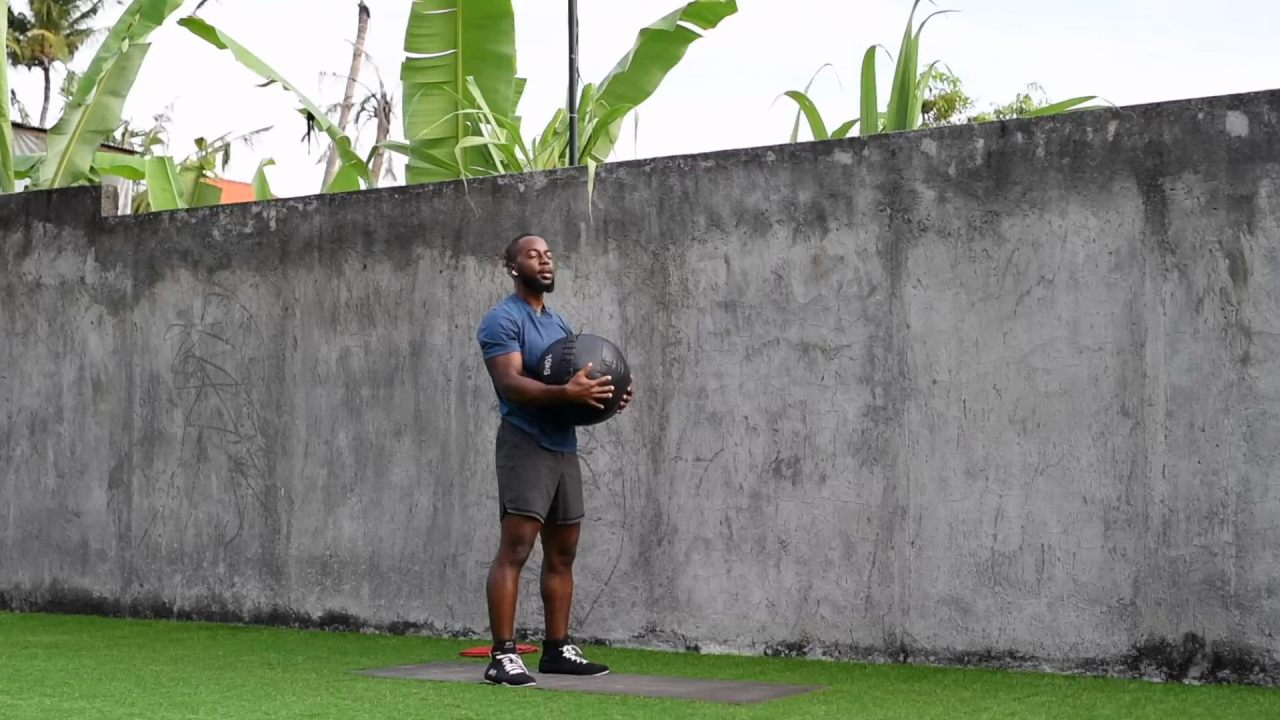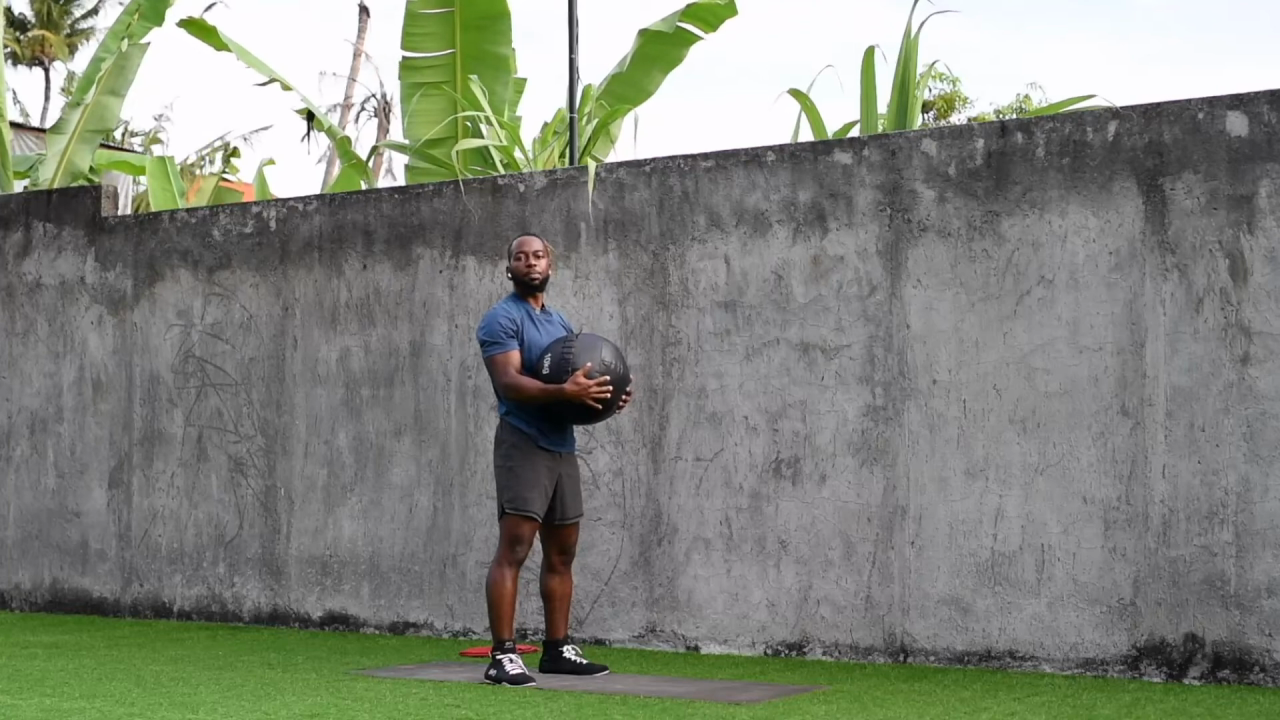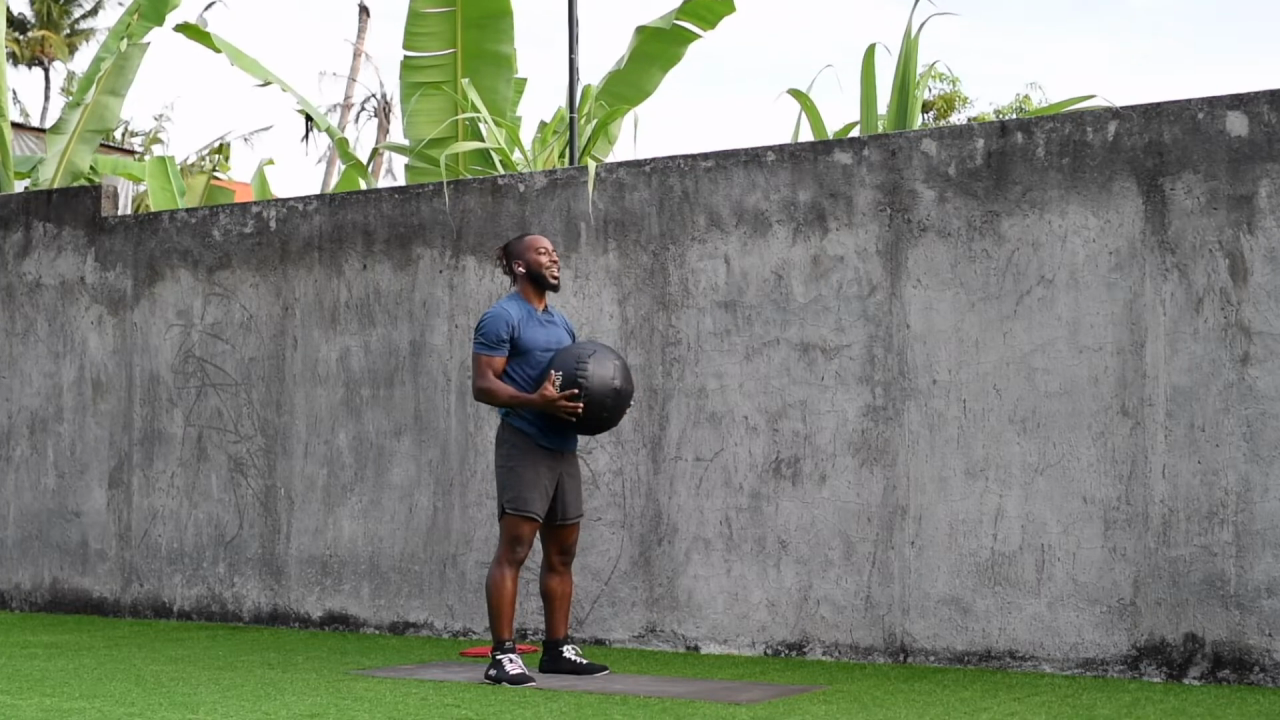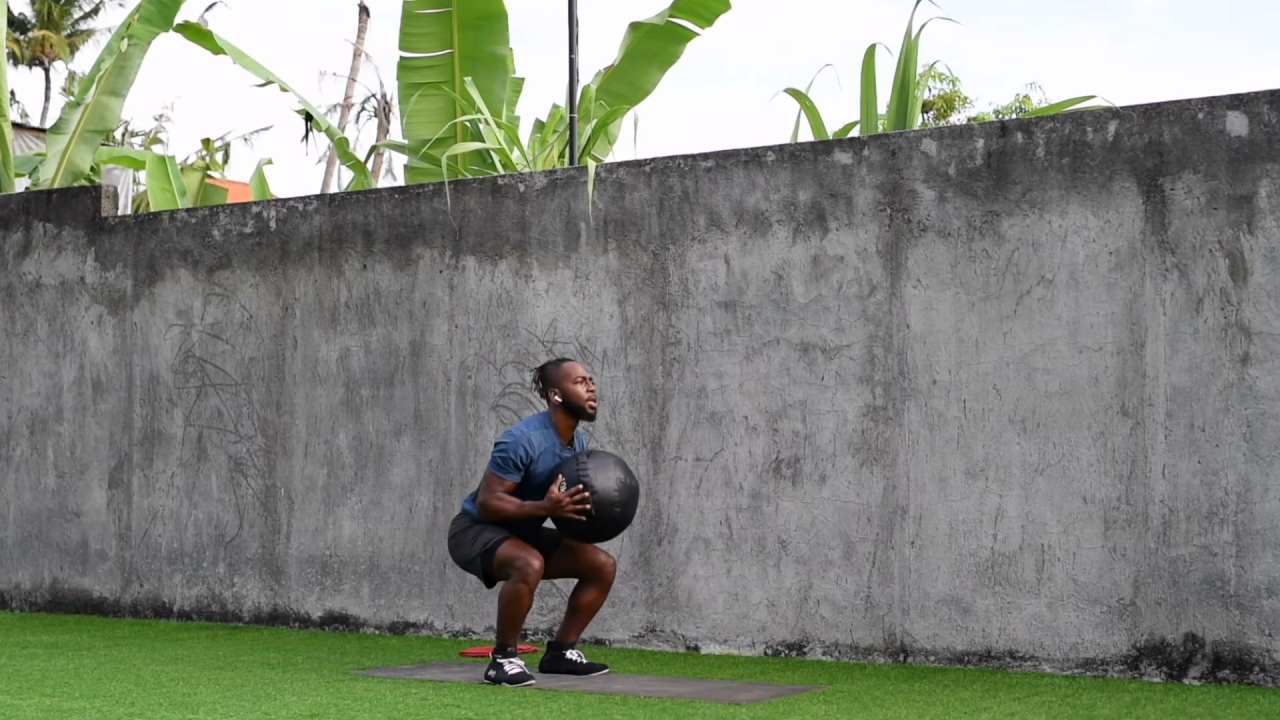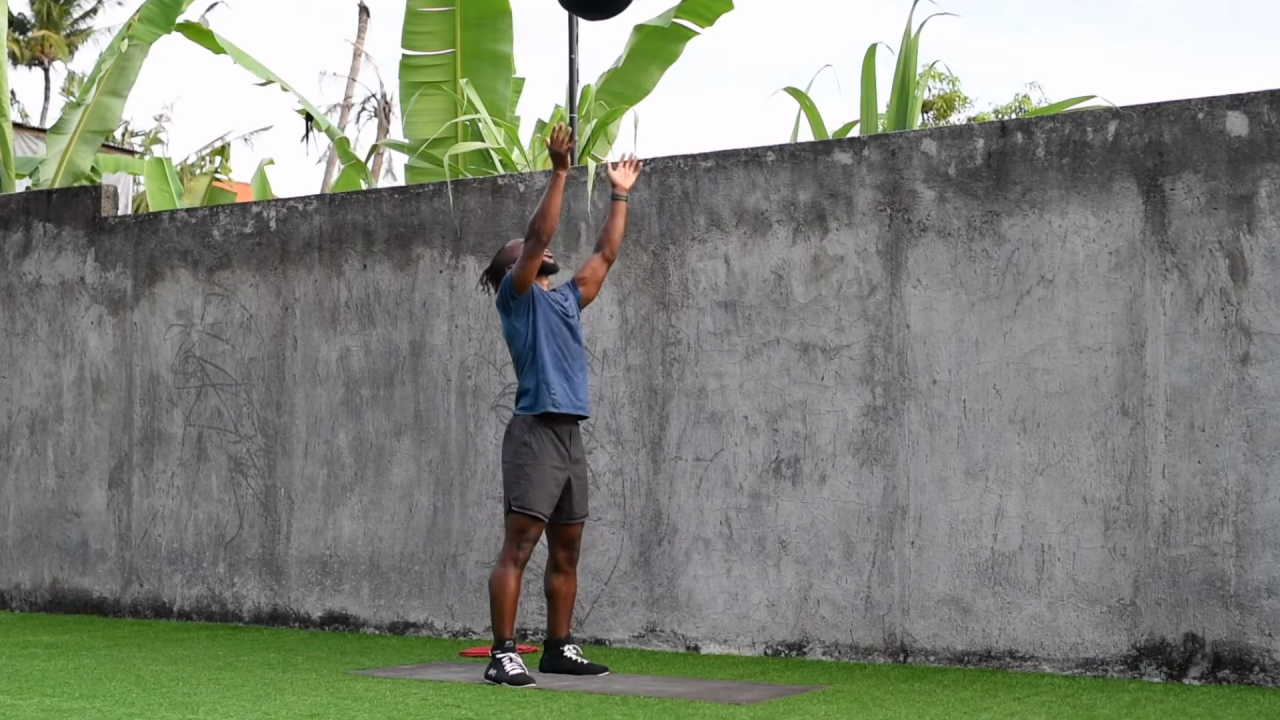
dt=1s
person 1, frame 1
left shoulder: (559, 322)
right shoulder: (503, 319)
right elbow: (510, 384)
left wrist: (604, 395)
right wrist: (566, 392)
left hip: (565, 446)
right hip: (526, 444)
left knee: (562, 553)
right knee: (515, 549)
left ankle: (557, 649)
right ankle: (502, 655)
person 1, frame 2
left shoulder: (560, 321)
right shoulder: (502, 318)
right elbow: (509, 382)
left wrist: (602, 395)
right wrist: (564, 391)
left hip: (563, 445)
right hip: (524, 444)
left knee: (562, 553)
right knee: (513, 549)
left ankle: (558, 649)
right ankle: (502, 655)
person 1, frame 3
left shoulder: (561, 322)
right shoulder: (502, 317)
right elbow: (483, 385)
right wrist: (536, 401)
left hip: (563, 446)
right hip: (525, 444)
left knee: (561, 554)
right knee: (513, 550)
left ankle: (557, 648)
right ankle: (502, 655)
person 1, frame 4
left shoulder: (578, 442)
right shoulder: (524, 440)
left elbow: (571, 498)
right elbow: (488, 502)
left wrist: (590, 504)
right wrist: (546, 508)
left hip: (524, 531)
right hip: (477, 528)
left knee: (603, 567)
right knee: (529, 566)
left ankle: (561, 651)
right ankle: (503, 657)
person 1, frame 5
left shoulder: (566, 299)
right shoulder: (517, 297)
left elbow: (607, 252)
right elbow: (539, 234)
left wrist: (621, 194)
right wrist: (560, 169)
left hip: (570, 435)
right hip: (535, 432)
left knee: (565, 554)
right knee: (518, 549)
left ankle: (558, 648)
right ankle: (503, 654)
